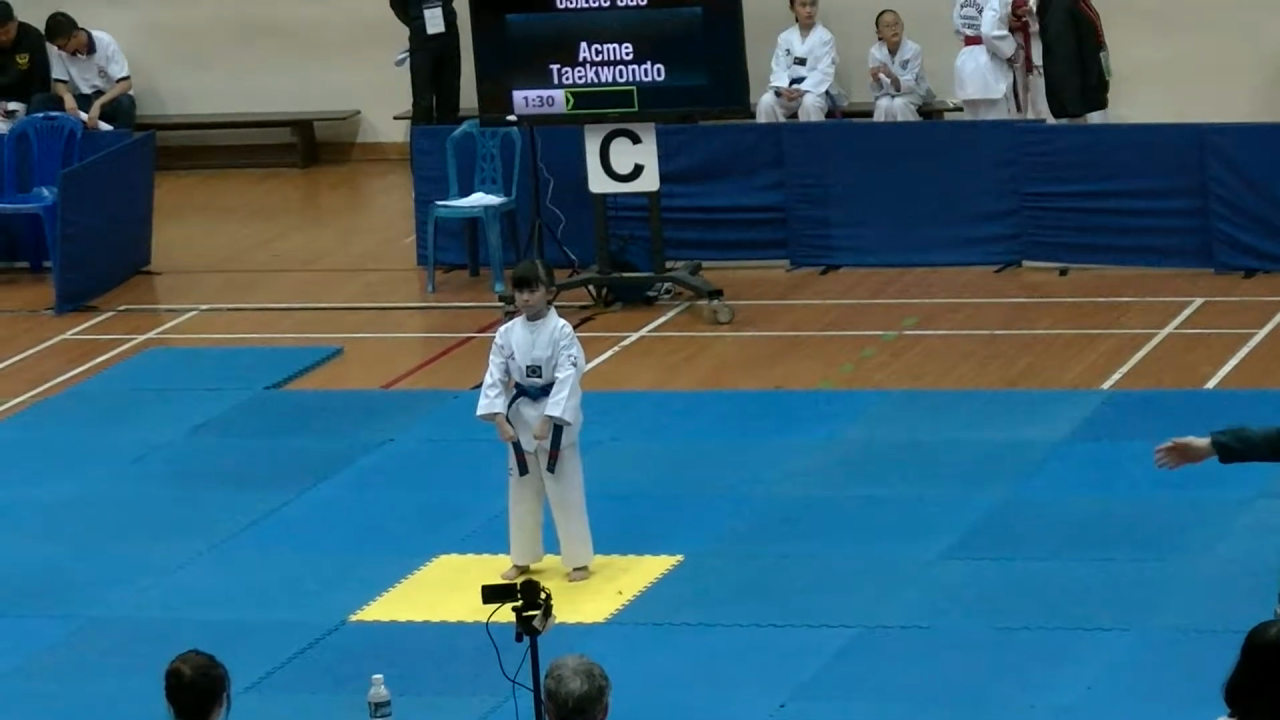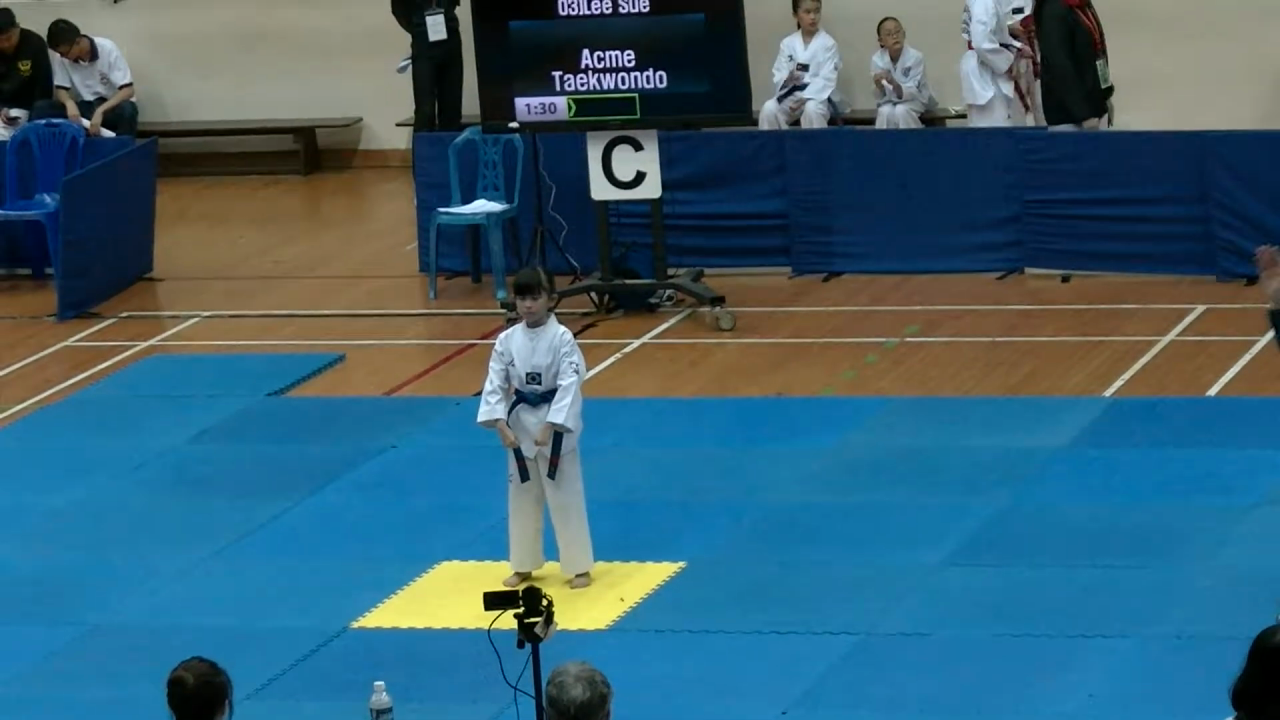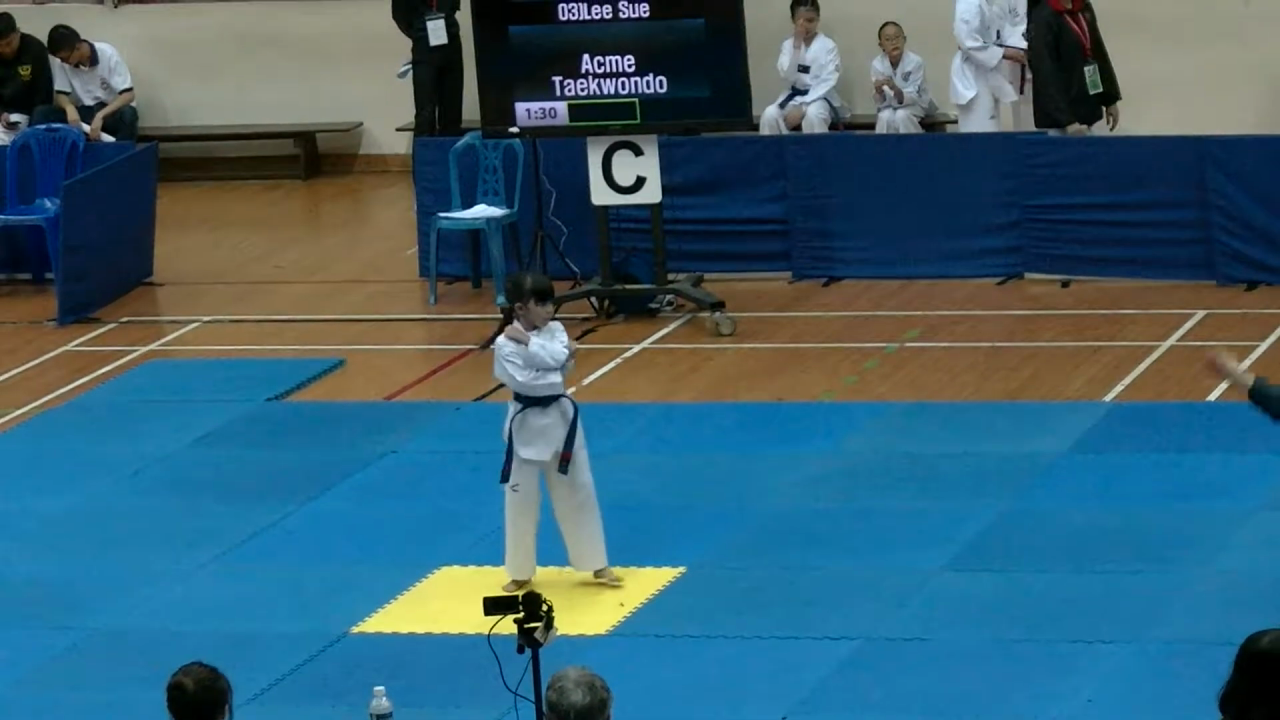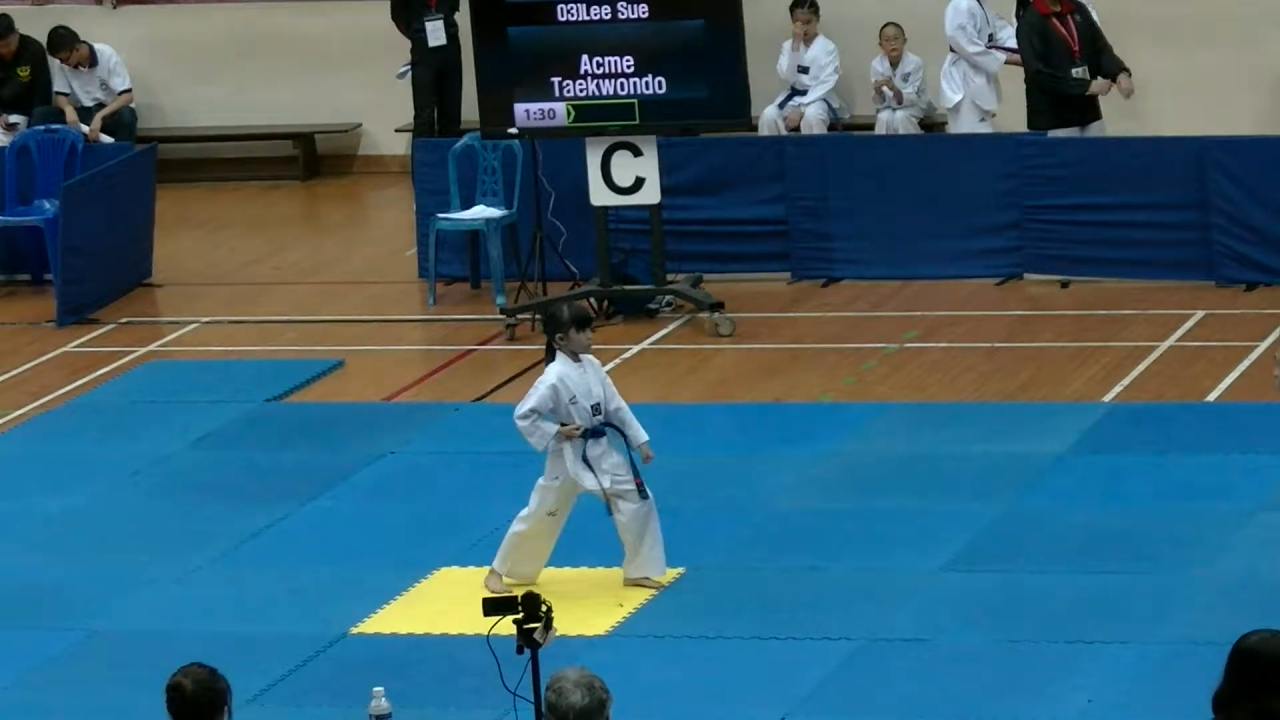
dt=0.4s
person 1, frame 1
left shoulder: (561, 330)
right shoulder: (507, 333)
left elbow: (567, 377)
right elbow: (495, 377)
left wrist: (548, 420)
right wrist: (500, 419)
left hip: (555, 417)
right hip: (519, 417)
left knee: (565, 491)
right knee: (522, 491)
left ankle: (578, 560)
right ankle: (522, 559)
person 1, frame 2
left shoulder: (562, 337)
right shoulder: (507, 340)
left elbow: (570, 384)
right elbow: (495, 384)
left wrist: (550, 426)
right wrist: (501, 425)
left hip: (555, 424)
right hip: (520, 423)
left knee: (566, 496)
right knee: (522, 496)
left ankle: (580, 566)
right ankle: (524, 565)
person 1, frame 3
left shoulder: (554, 330)
right shoulder: (506, 342)
left elbow: (560, 356)
right elbow: (525, 380)
left wrist: (527, 340)
right wrist: (562, 373)
left hip: (561, 420)
right hip: (527, 426)
left knee: (578, 493)
right knee: (520, 501)
left ankle: (597, 565)
right ankle: (520, 573)
person 1, frame 4
left shoulder: (592, 365)
right shoulder: (555, 377)
left elbow: (616, 405)
right elbow: (523, 415)
left wrist: (640, 441)
right wrist: (555, 433)
left hip: (603, 451)
right hip: (570, 457)
left knee: (640, 503)
right knee: (540, 517)
left ankle: (637, 571)
right ankle: (498, 570)
